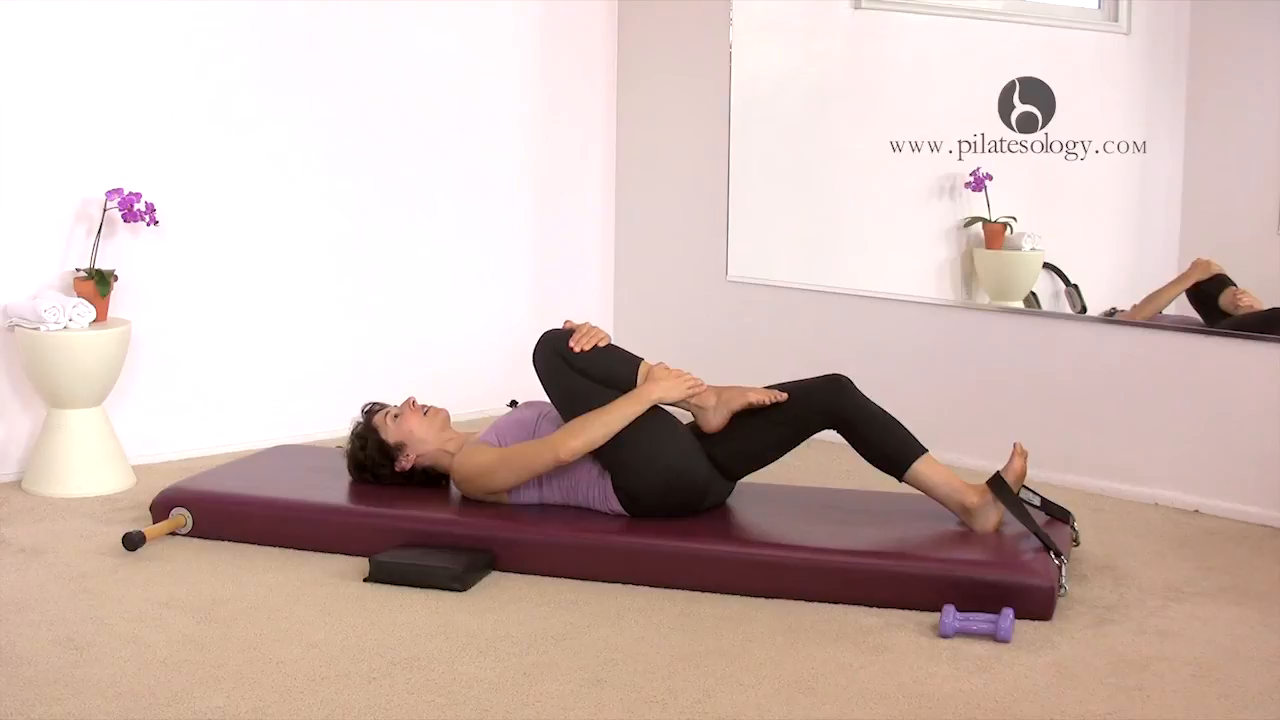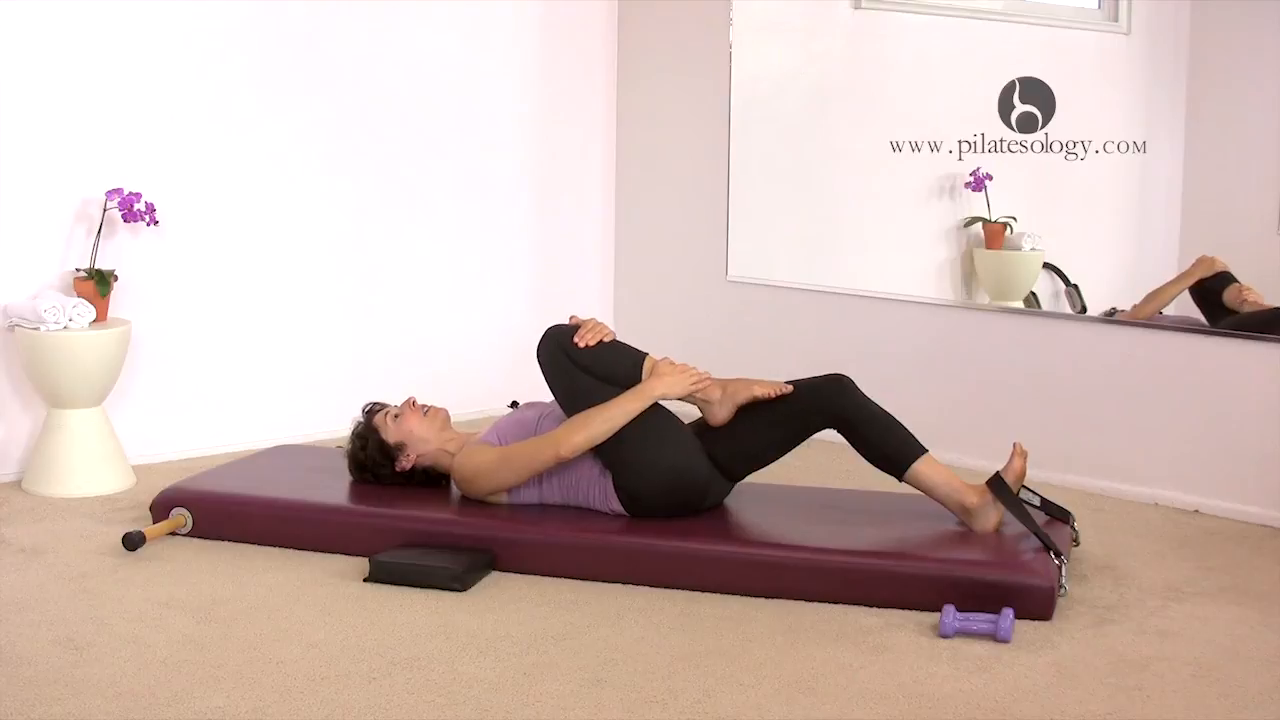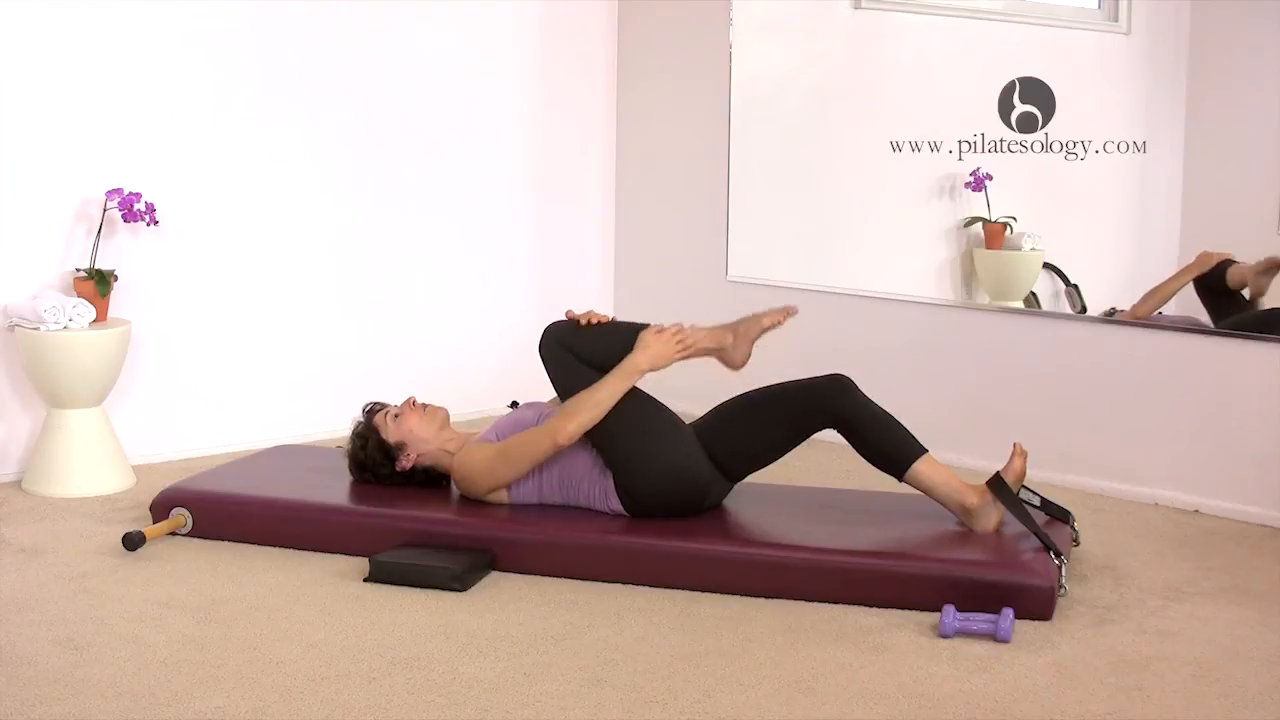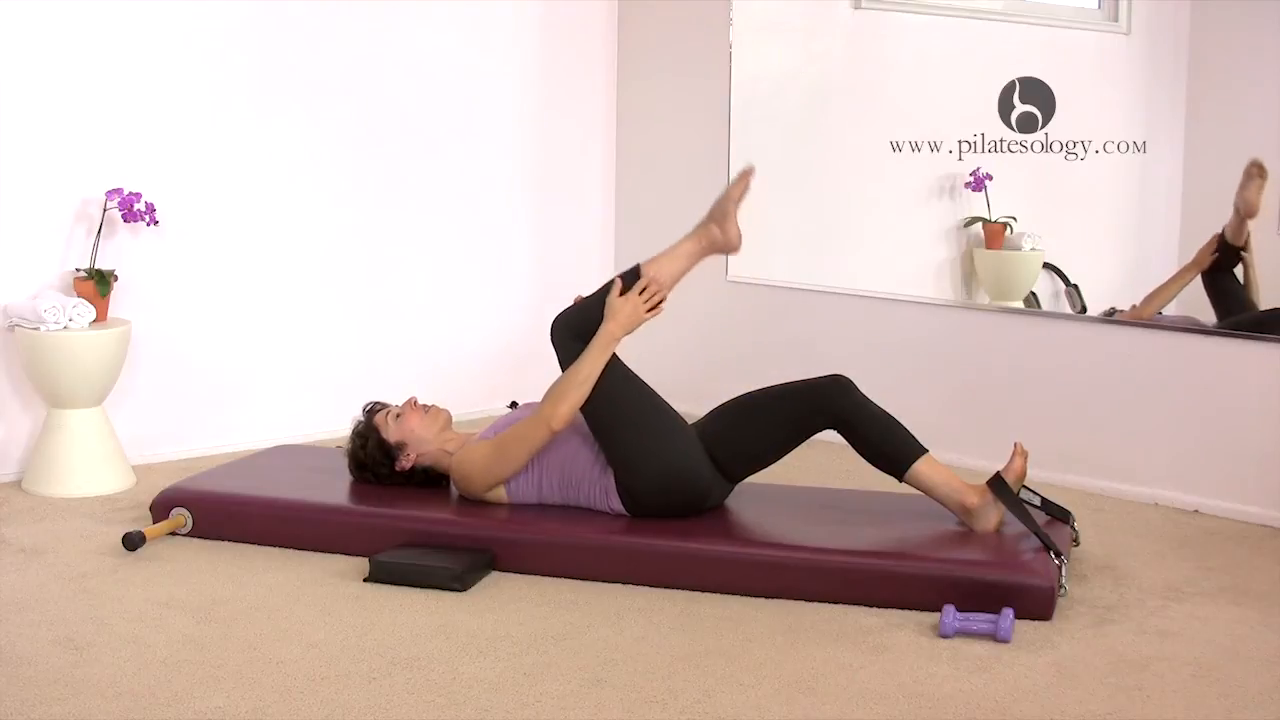
dt=0.4s
person 1, frame 1
left shoulder: (489, 439)
right shoulder: (472, 472)
left elbow: (579, 415)
right elbow: (564, 447)
left wrist: (597, 348)
right wrist: (653, 390)
left hip: (685, 462)
right hip: (661, 482)
left knee: (833, 393)
right knee: (554, 349)
left ankle: (971, 501)
right ankle: (706, 399)
person 1, frame 2
left shoulder: (491, 438)
right shoulder: (472, 470)
left elbow: (583, 414)
right elbow: (564, 445)
left wrist: (601, 344)
right wrist: (656, 387)
left hip: (685, 462)
right hip: (659, 483)
left knee: (832, 393)
right knee: (557, 343)
left ankle: (970, 502)
right ankle: (713, 391)
person 1, frame 3
left shoulder: (488, 441)
right shoulder: (473, 471)
left elbow: (579, 410)
right elbow: (561, 432)
left wrist: (606, 339)
right wrist: (637, 361)
left hip: (683, 461)
right hip: (659, 481)
left knee: (832, 394)
right knee: (559, 339)
left ankle: (971, 501)
right ankle: (714, 340)
person 1, frame 4
left shoulder: (486, 441)
right shoulder: (473, 473)
left elbow: (581, 406)
right elbow: (553, 419)
left wrist: (605, 325)
right wrist: (610, 332)
left hip: (684, 467)
right hip: (659, 482)
left knee: (832, 393)
right knee: (569, 325)
left ankle: (972, 503)
right ankle: (703, 240)
